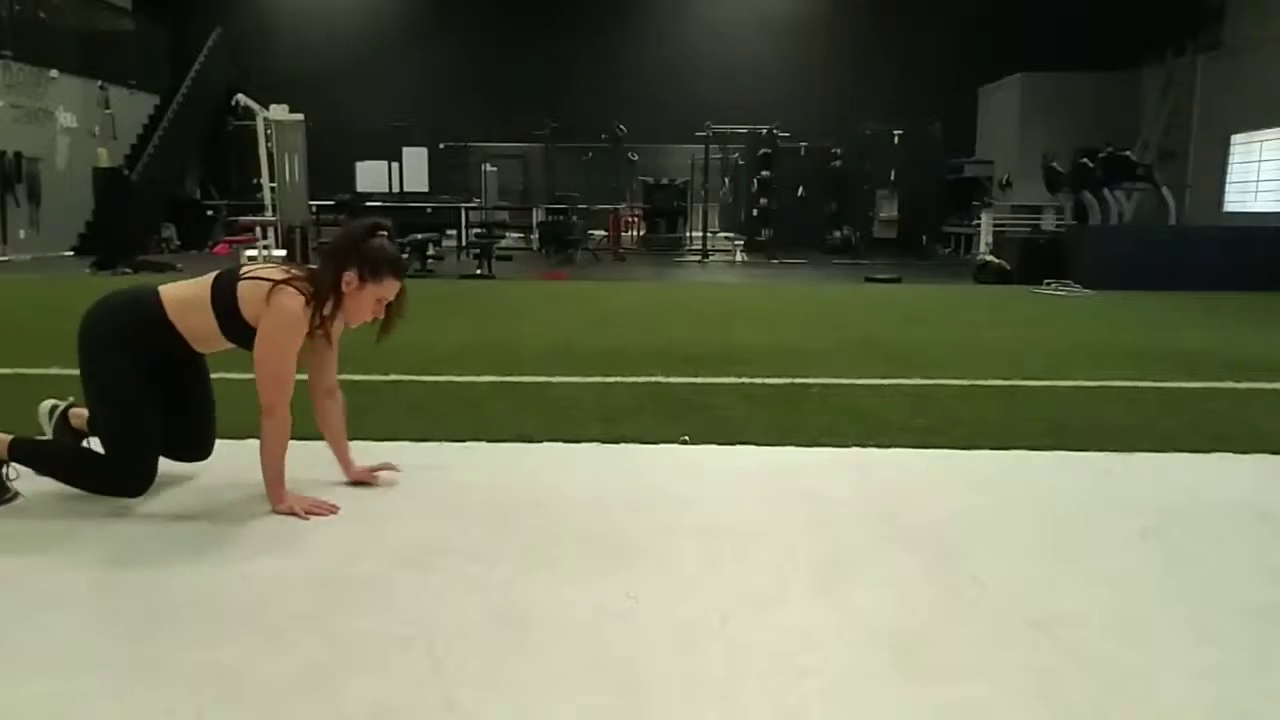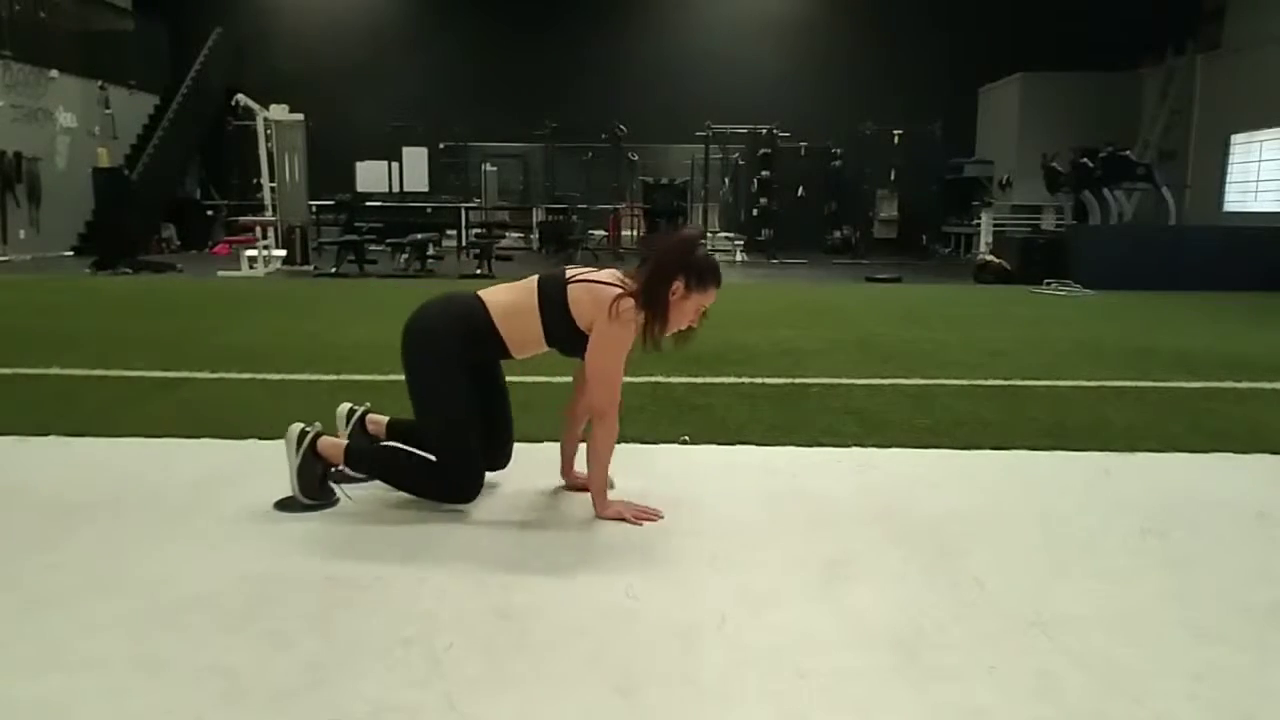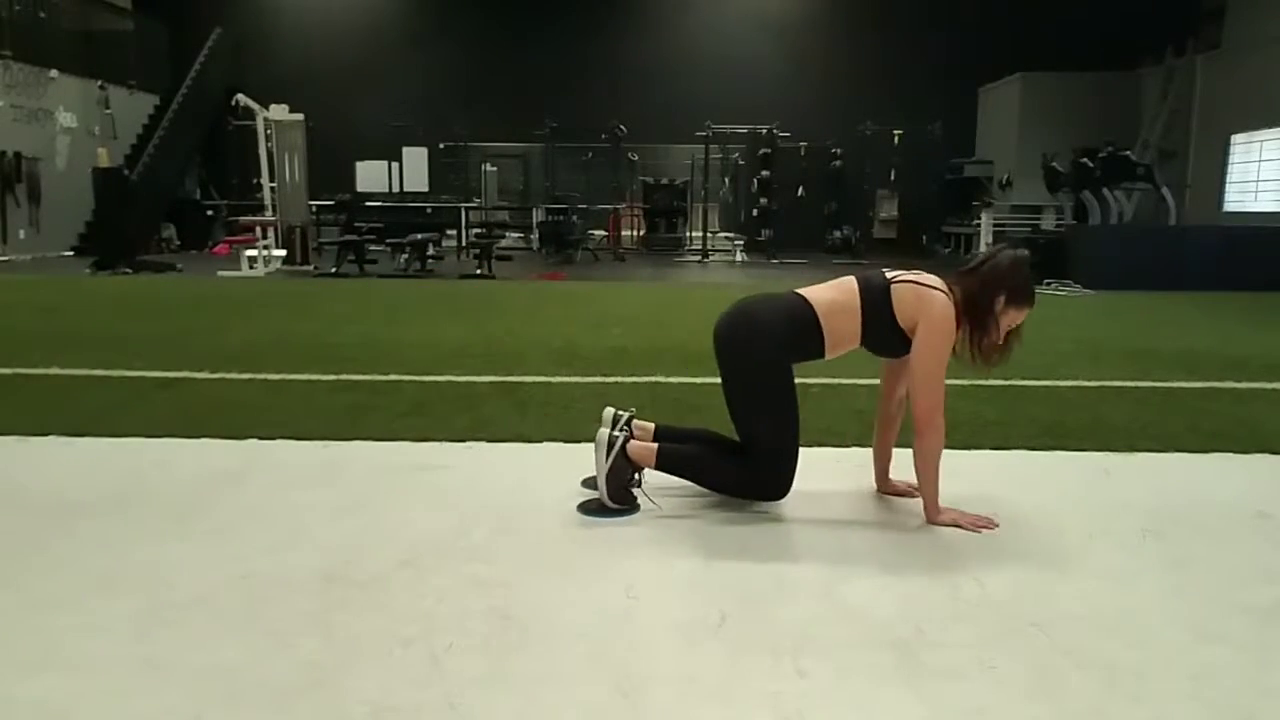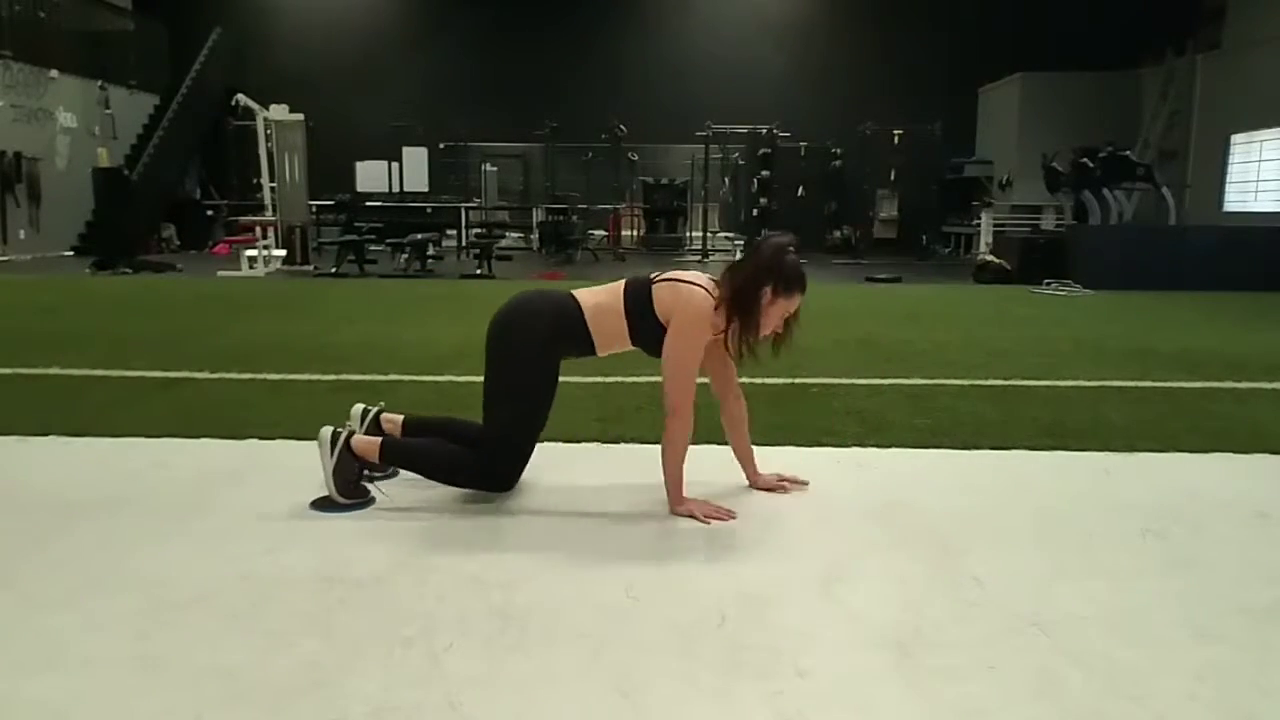
dt=1s
person 1, frame 1
left shoulder: (324, 302)
right shoulder: (290, 306)
left elbow: (326, 392)
right elbow: (274, 408)
left wrist: (349, 467)
right wrist: (279, 495)
left hip: (166, 341)
right hip: (117, 332)
left knee: (194, 445)
right knee: (130, 477)
left ankle: (71, 419)
person 1, frame 2
left shoulder: (624, 295)
right shoulder: (621, 310)
left elbow: (585, 395)
right elbow: (602, 411)
left wrist: (569, 470)
right wrist: (601, 500)
left hip: (465, 336)
right hip: (438, 336)
left knee: (494, 454)
right knee: (460, 483)
left ankle: (368, 424)
right ankle: (319, 448)
person 1, frame 3
left shoulder: (923, 299)
right shoulder: (939, 311)
left elbow: (892, 398)
right elbow: (927, 421)
left wrist: (883, 479)
right wrist: (934, 509)
left hip: (754, 326)
right hip: (759, 337)
left knee: (764, 455)
right knee: (772, 481)
left ankle: (631, 429)
right ankle: (630, 451)
person 1, frame 4
left shoulder: (716, 301)
right shoulder: (697, 307)
left elbow: (728, 394)
right elbow: (678, 412)
left wrist: (753, 474)
right wrist: (677, 498)
left hip: (540, 328)
right hip: (528, 332)
left knee: (505, 445)
right knee: (497, 472)
left ankle: (382, 423)
right ankle: (355, 446)
